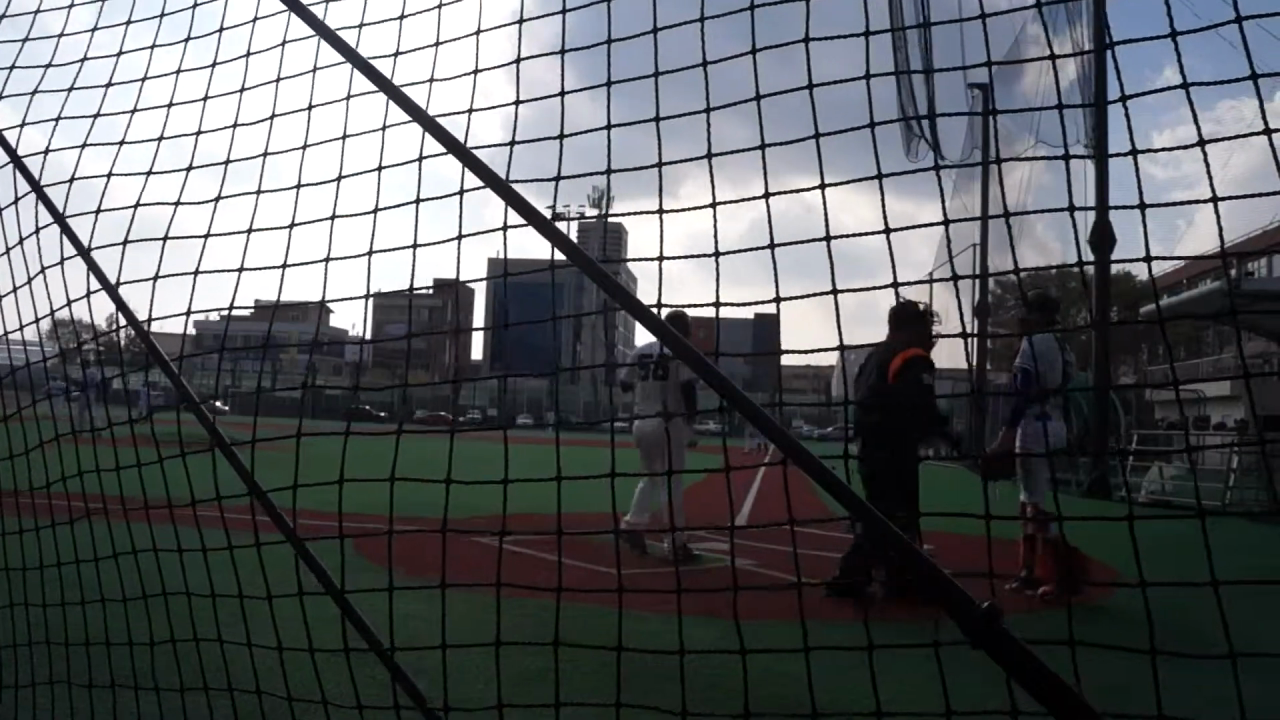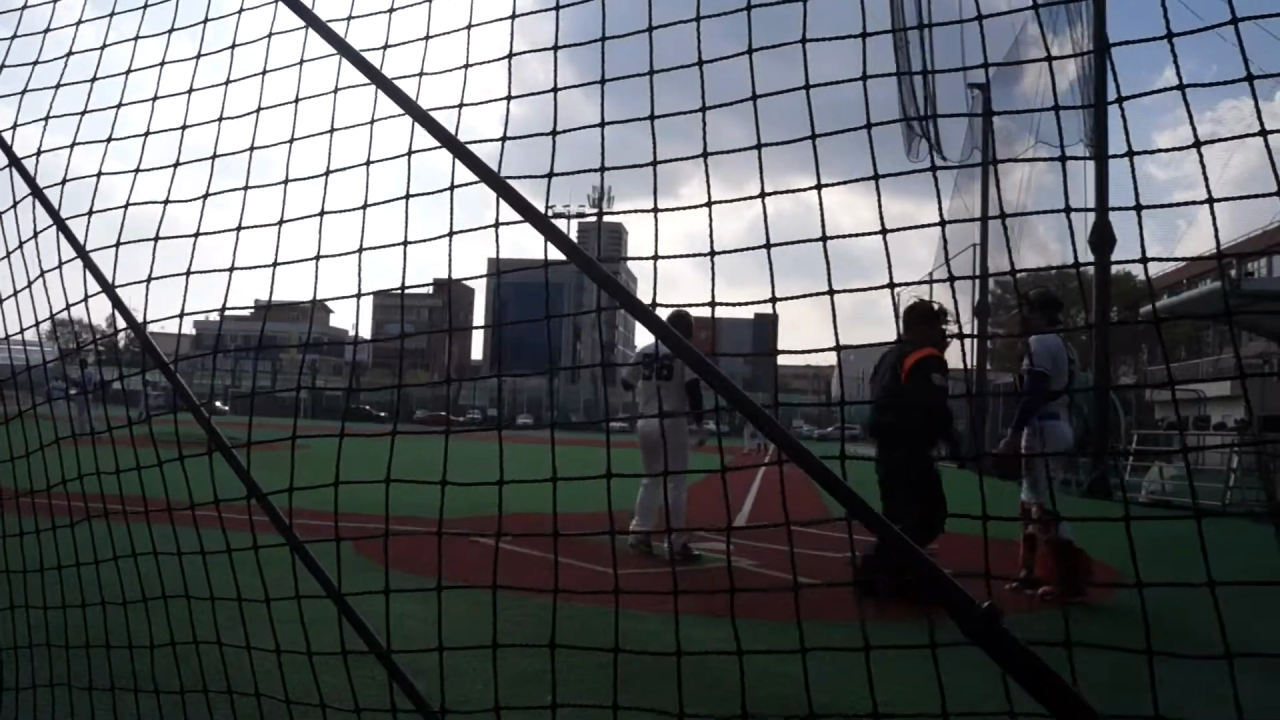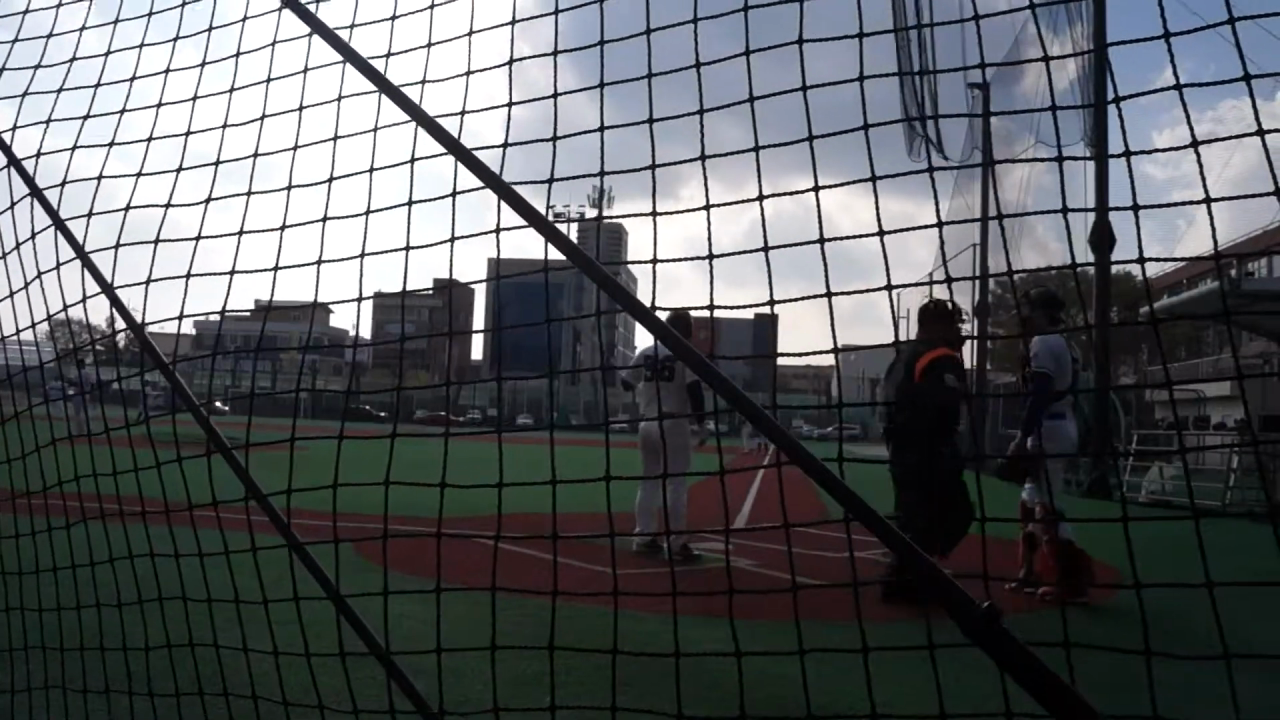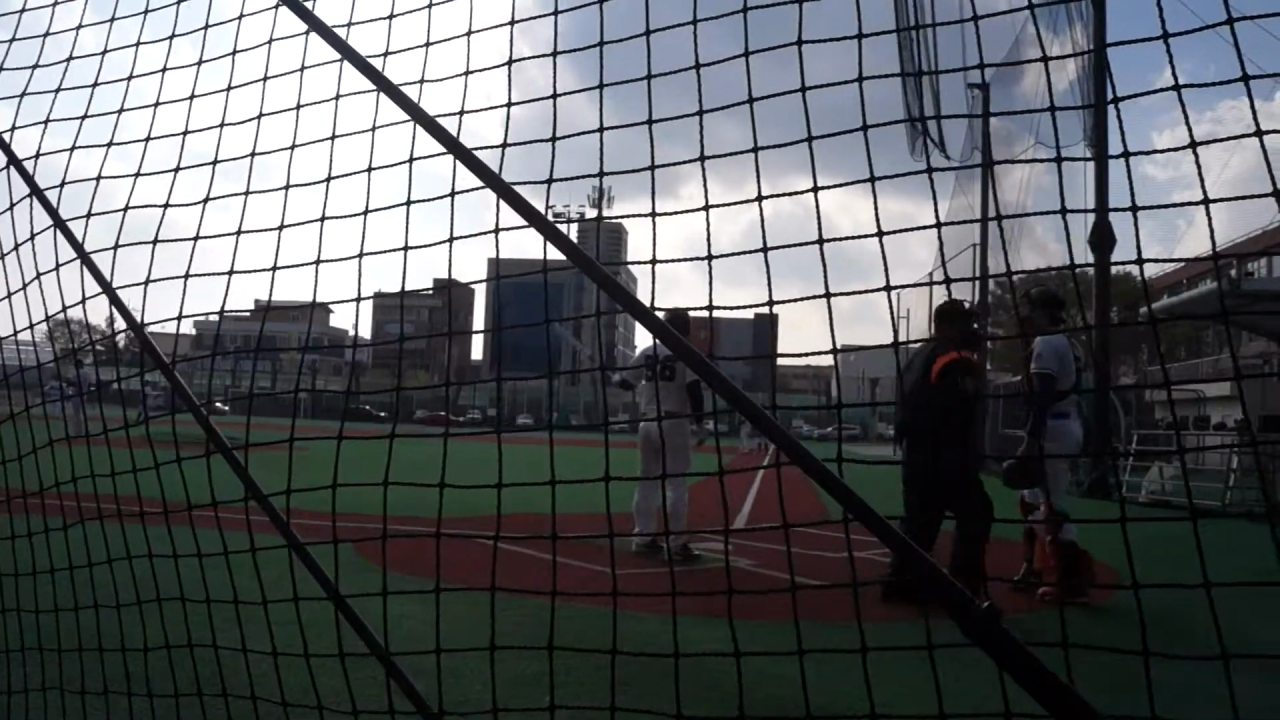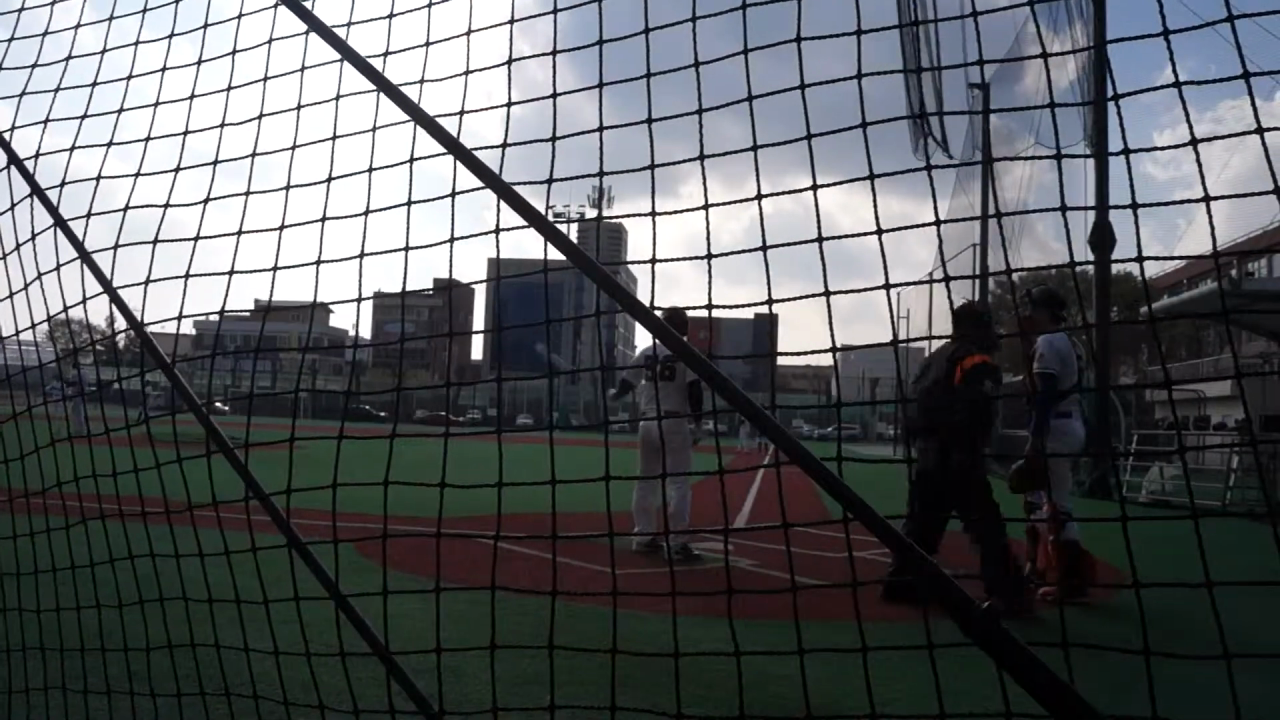
dt=0.1s
person 1, frame 1
left shoulder: (1033, 342)
right shoulder: (1062, 349)
left elbow: (1023, 392)
right elbow: (1063, 394)
left wrist: (1007, 433)
left hip: (1035, 427)
right hip: (1056, 427)
left knee: (1038, 508)
right knee: (1032, 505)
left ankle: (1066, 577)
right ankle: (1031, 573)
person 1, frame 2
left shoulder: (1039, 342)
right shoulder: (1063, 345)
left elbow: (1033, 395)
left wrist: (1012, 435)
left hip: (1043, 428)
right hip: (1060, 426)
left knee: (1043, 509)
right knee: (1030, 504)
left ankle: (1070, 581)
right ankle: (1030, 573)
person 1, frame 3
left shoulder: (1042, 343)
right shoulder: (1065, 345)
left elbow: (1038, 396)
left wrist: (1022, 437)
left hip: (1048, 428)
right hip: (1064, 425)
left knee: (1048, 509)
right knee: (1031, 504)
left ankle: (1072, 582)
right ankle: (1029, 573)
person 1, frame 4
left shoulder: (1044, 344)
right shoulder: (1066, 344)
left elbow: (1043, 397)
left wrist: (1030, 440)
left hip: (1054, 428)
right hip: (1069, 425)
left knee: (1053, 508)
right knee: (1032, 499)
left ankle: (1071, 583)
right ankle: (1031, 570)
person 1, frame 5
left shoulder: (1047, 343)
right shoulder: (1067, 342)
left elbow: (1046, 397)
left wrist: (1034, 440)
left hip: (1056, 427)
right hip: (1071, 424)
left knee: (1057, 508)
right knee: (1036, 499)
left ankle: (1072, 582)
right ankle: (1035, 567)
person 2, frame 1
left shoulder: (873, 358)
right shoulder: (913, 360)
right elbow: (922, 409)
right wrist: (946, 434)
left hip: (872, 448)
right hip: (894, 452)
left knee: (901, 517)
right knee: (888, 520)
left ankle: (901, 580)
right ankle: (850, 578)
person 2, frame 2
left shoulder: (889, 358)
right shoulder: (927, 360)
right elbow: (934, 411)
right wrist: (953, 440)
left hip: (888, 451)
right hip: (912, 453)
left knee: (906, 518)
right knee: (930, 515)
left ankle: (891, 577)
right ankle: (877, 570)
person 2, frame 3
left shoulder: (904, 357)
right shoulder: (942, 360)
right elbow: (944, 412)
right wrist: (954, 449)
left hip: (903, 451)
right hip: (927, 453)
left knee: (918, 520)
right knee: (957, 512)
left ankle: (905, 579)
right ankle: (903, 578)
person 2, frame 4
left shoulder: (918, 358)
right shoulder: (958, 361)
left elbow: (907, 408)
right elbow: (959, 414)
right wrist: (971, 450)
left hip: (914, 452)
right hip: (944, 455)
left knee: (917, 522)
right knee: (975, 515)
left ankle: (902, 583)
right ankle: (964, 584)
person 2, frame 5
left shoulder: (934, 359)
right shoulder: (979, 365)
left elbow: (915, 408)
right elbow: (977, 418)
right wrist: (974, 455)
left hip: (926, 454)
right hip: (956, 458)
left knee: (921, 524)
right knee: (986, 523)
left ankle: (901, 583)
right ankle: (1007, 592)
person 3, frame 1
left shoulder: (640, 352)
left elbow: (624, 385)
right elbow: (688, 390)
right wrist: (690, 426)
left hip: (641, 423)
right hip: (668, 424)
left knee: (651, 478)
right knee: (672, 484)
left ankle: (633, 526)
right ankle: (675, 545)
person 3, frame 2
left shoulder: (645, 352)
left elbow: (627, 383)
right elbow: (693, 389)
right wrist: (699, 424)
left hip: (645, 423)
right hip: (672, 423)
left knee: (651, 479)
right knee: (675, 483)
left ankle: (640, 533)
right ankle: (676, 544)
person 3, frame 3
left shoulder: (646, 353)
left elbow: (626, 383)
right elbow: (694, 391)
left wrist: (633, 374)
right wrist: (701, 425)
left hip: (647, 425)
right hip: (674, 424)
left knee: (649, 482)
right knee: (675, 485)
left ankle: (644, 537)
right ankle: (676, 544)
person 3, frame 4
left shoulder: (646, 353)
left elbow: (627, 383)
right elbow: (694, 391)
left wrist: (617, 381)
right wrist: (699, 424)
left hip: (647, 424)
right hip: (674, 424)
left knee: (647, 482)
right knee: (676, 484)
left ankle: (644, 537)
right ankle: (677, 543)
person 3, frame 5
left shoulder: (646, 353)
left elbow: (627, 383)
right elbow: (694, 391)
left wrist: (615, 394)
right wrist: (697, 424)
left hip: (647, 423)
right hip: (673, 424)
left knee: (646, 482)
right knee: (678, 484)
left ankle: (644, 536)
right ankle: (677, 543)
